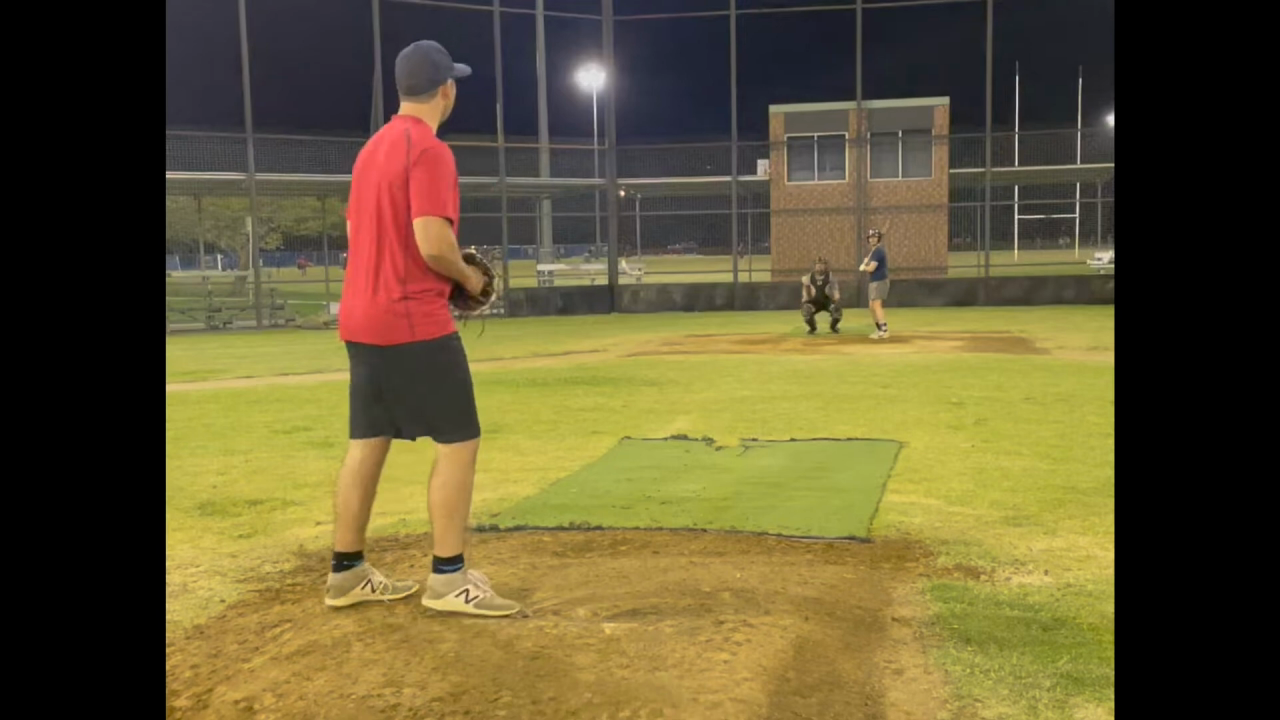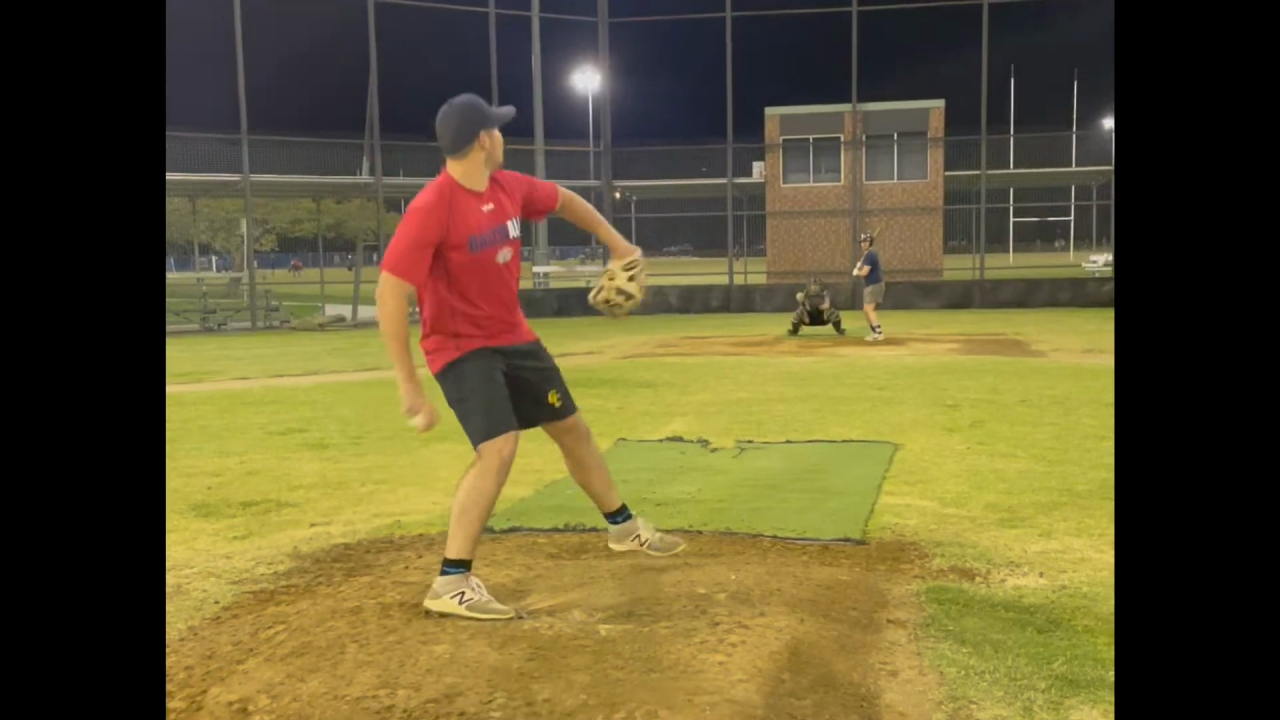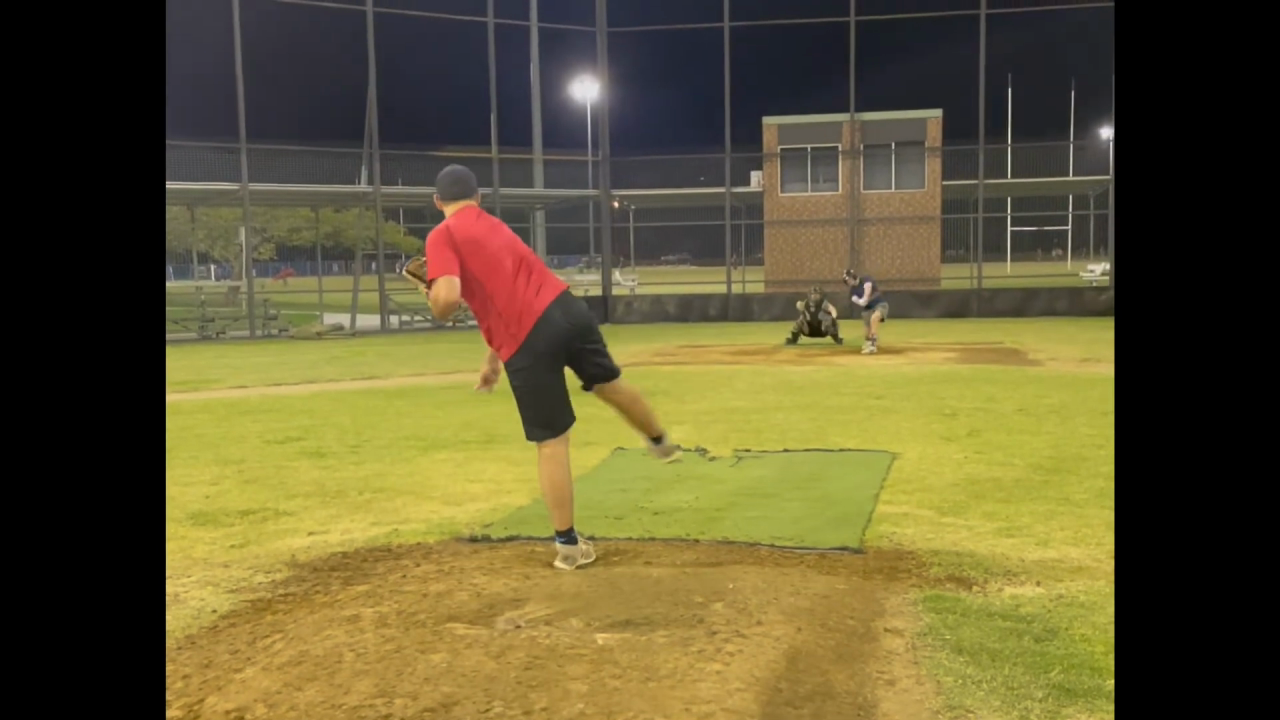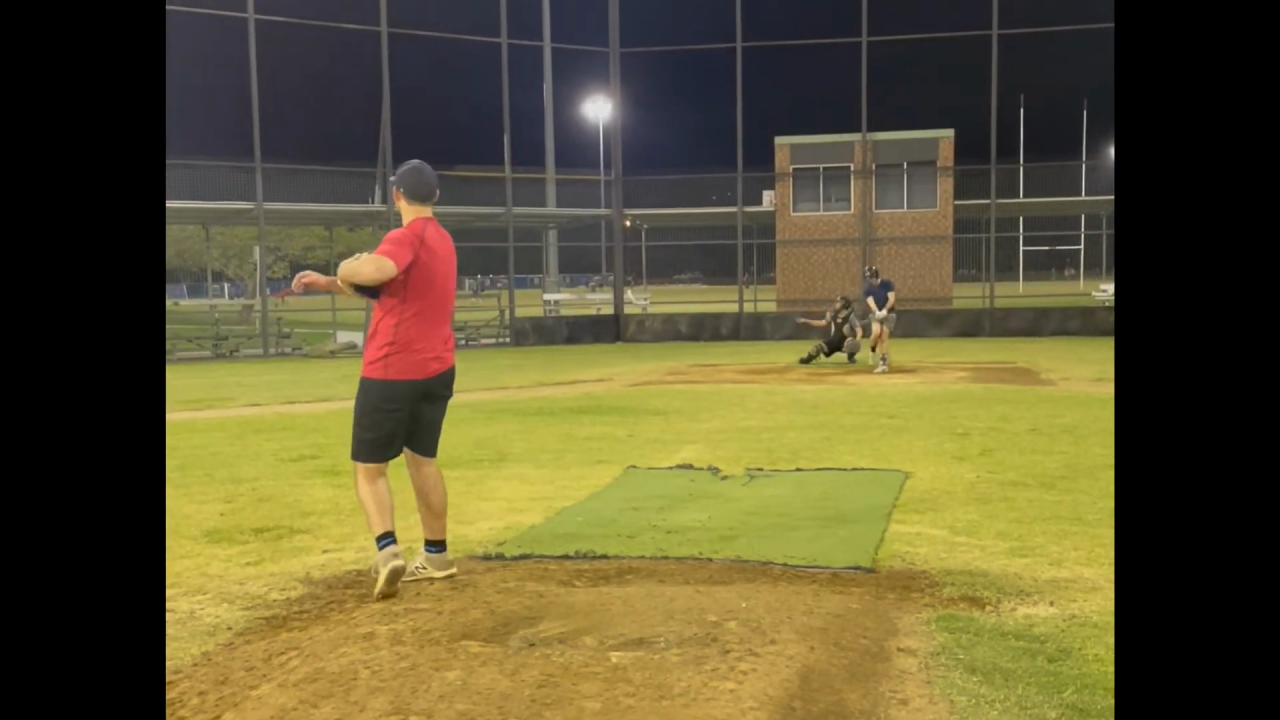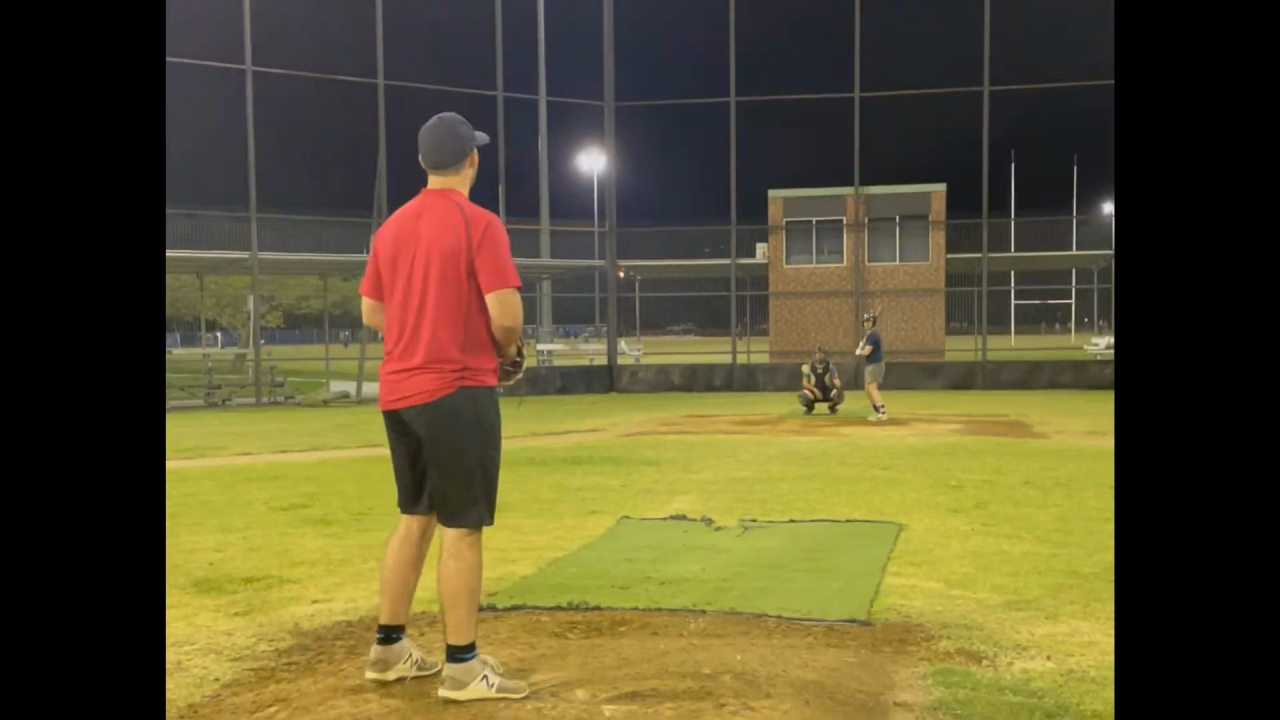
dt=1s
person 1, frame 1
left shoulder: (375, 147)
right shoulder: (430, 151)
right elbow: (434, 244)
right wrist: (468, 277)
left hip: (365, 319)
right hip: (414, 321)
left knee: (367, 443)
right knee: (458, 442)
left ankle: (346, 573)
right ankle: (448, 578)
person 1, frame 2
left shoulder: (511, 188)
right shoulder: (429, 209)
left elbow: (566, 200)
right elbow: (390, 295)
left wrist: (617, 245)
right wrist: (408, 385)
left hip: (514, 338)
right hip: (461, 348)
left knee: (571, 429)
right knee: (498, 447)
left ankle: (624, 527)
right ankle: (451, 583)
person 1, frame 3
left shoulder: (443, 235)
right shoulder: (496, 225)
left elbow: (446, 297)
left wrist: (439, 311)
right wrist: (493, 360)
left hip: (527, 342)
right hip: (566, 311)
left knee: (551, 444)
right knee: (607, 381)
left ankle: (569, 544)
right ankle: (661, 442)
person 1, frame 4
left shoulder: (408, 236)
right shoulder: (442, 239)
left elbow: (375, 272)
left wrist: (345, 268)
right wrist: (325, 283)
left hip: (393, 371)
right hip: (437, 370)
left knee: (368, 467)
right knee: (423, 460)
left ankle: (388, 550)
right ankle: (437, 554)
person 1, frame 5
left shoulder: (390, 228)
right shoulder: (479, 224)
left elbow: (372, 314)
right elbow: (506, 317)
right wrist: (508, 350)
left hip: (400, 393)
right hip: (458, 392)
left knee: (416, 518)
right knee: (462, 527)
left ankle: (388, 647)
right ankle: (461, 665)
